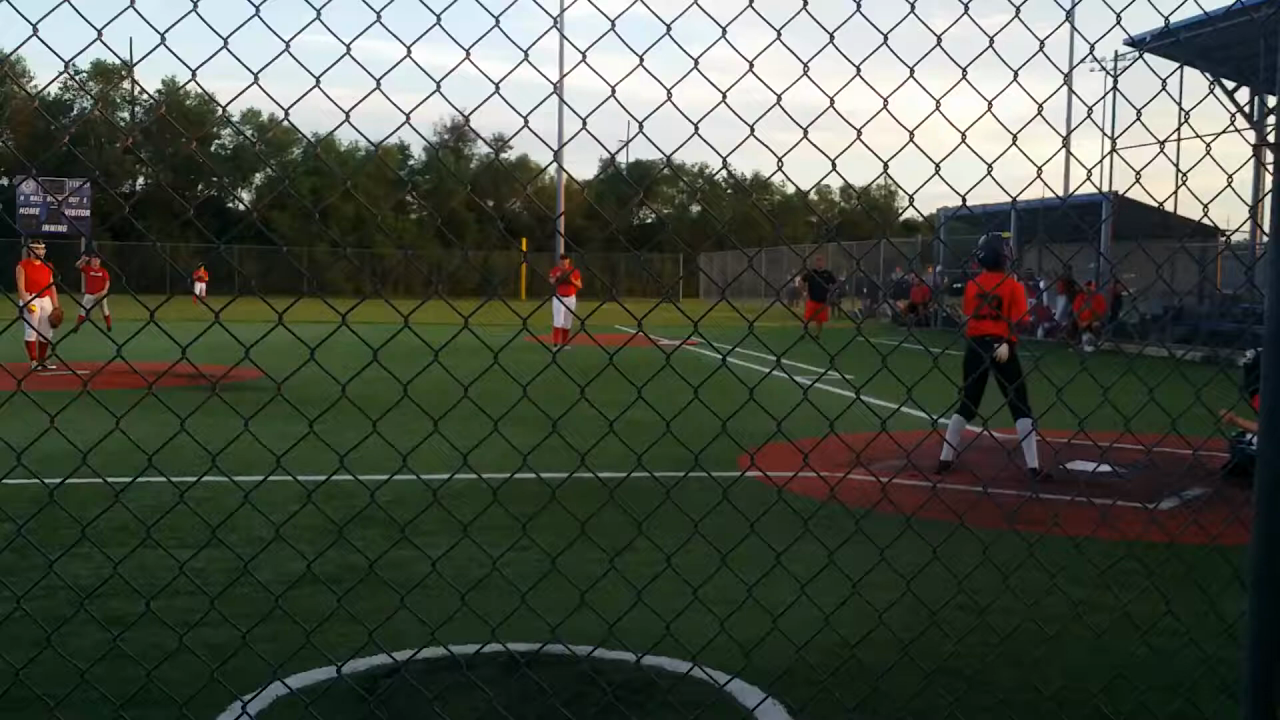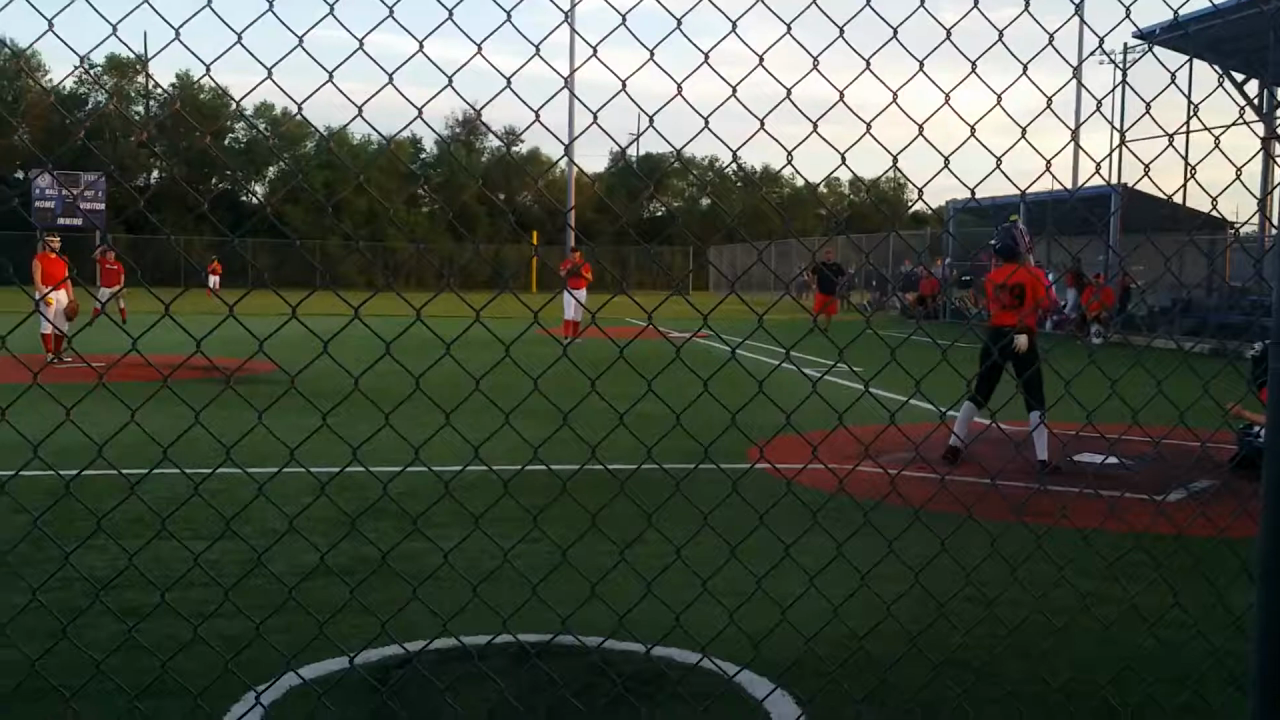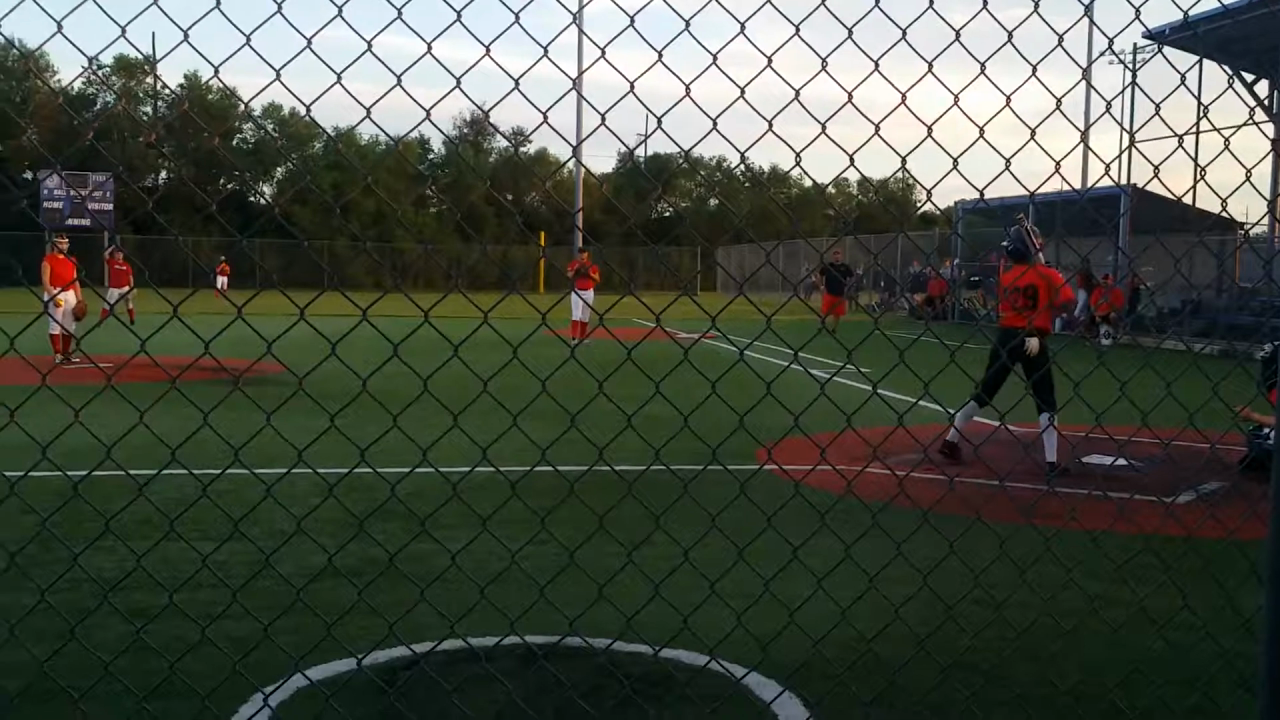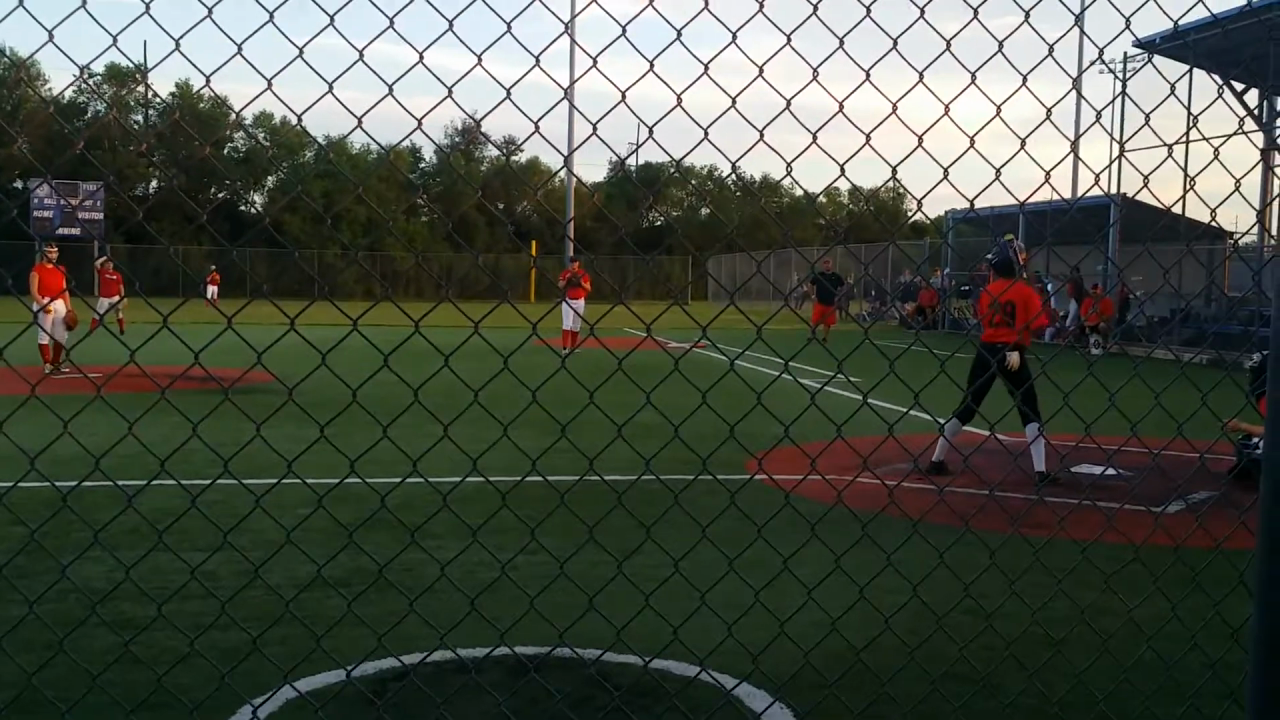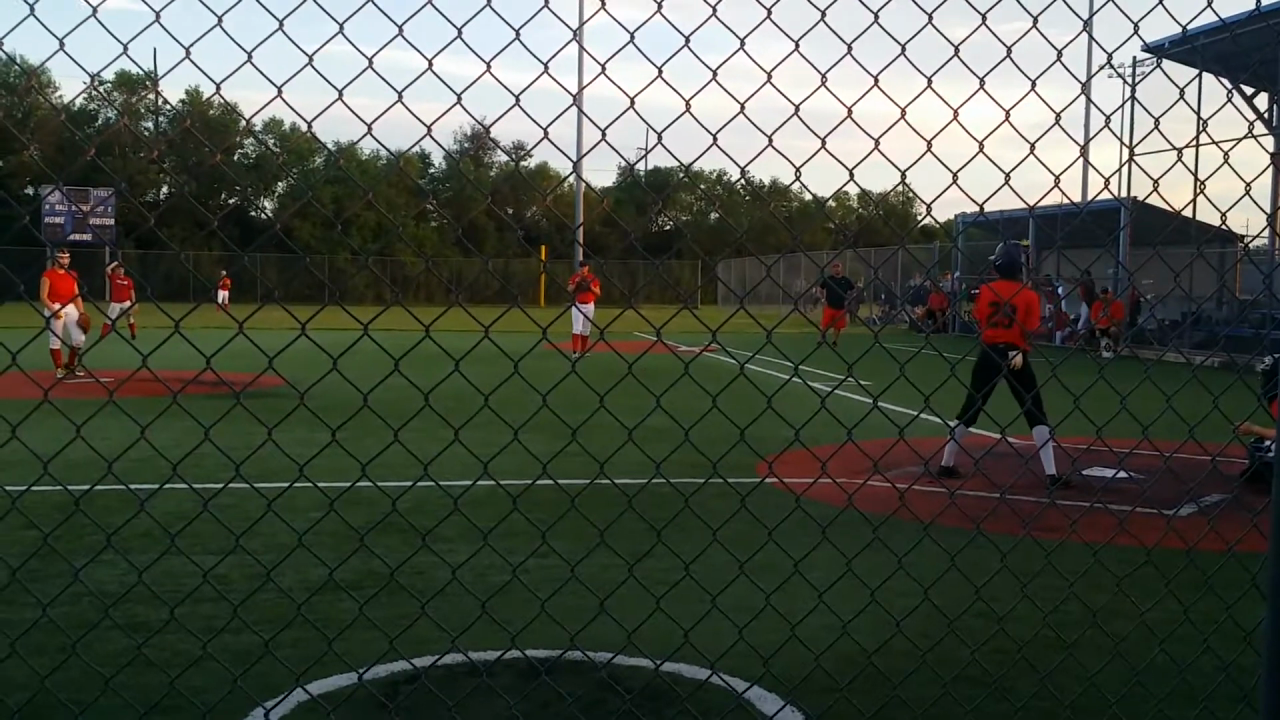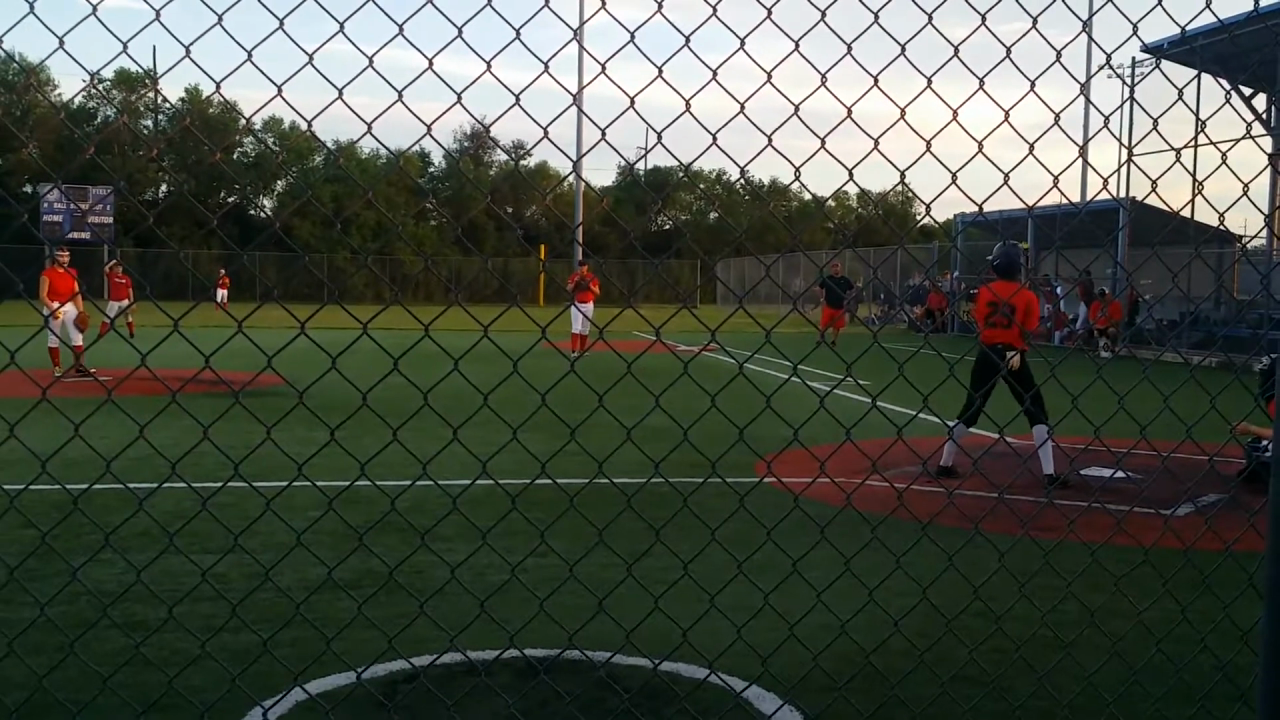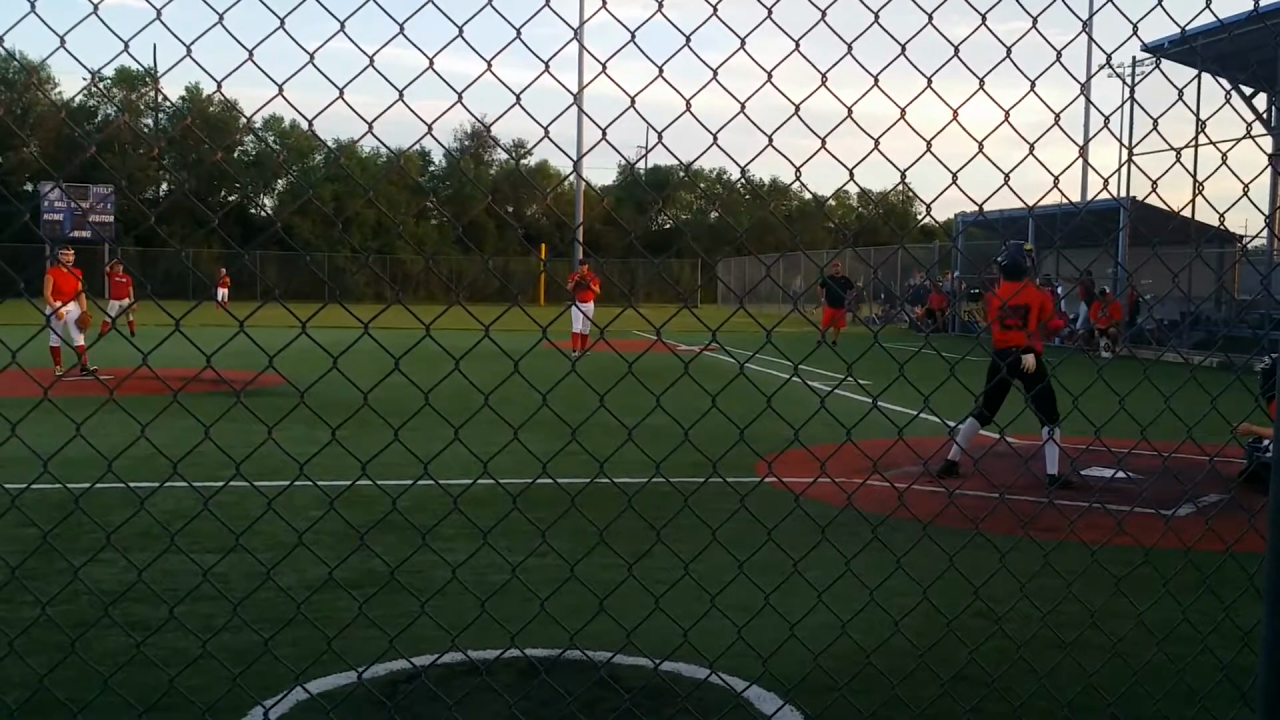
dt=0.2s
person 1, frame 1
left shoulder: (972, 286)
right shoulder: (1013, 286)
right elbow: (1019, 322)
left hip: (975, 347)
right hip: (1002, 348)
left knee: (967, 404)
right knee: (1021, 407)
left ankle: (946, 459)
right ankle: (1033, 468)
person 1, frame 2
left shoulder: (992, 278)
right shoulder: (1034, 275)
right elbow: (1046, 307)
left hip: (996, 336)
right hip: (1023, 339)
left knee: (979, 393)
right knee: (1035, 399)
left ankle: (954, 445)
right ankle: (1043, 460)
person 1, frame 3
left shoulder: (1005, 278)
right shoulder: (1048, 275)
right elbow: (1066, 302)
left hip: (1006, 338)
right hip: (1033, 340)
left knee: (982, 393)
right knee: (1046, 402)
left ankle: (950, 441)
right ankle: (1052, 462)
person 1, frame 4
left shoulder: (985, 292)
right shoulder: (1027, 293)
right elbow: (1036, 327)
left hip: (986, 352)
right hip: (1012, 355)
left knee: (966, 408)
right knee: (1031, 412)
left ankle: (937, 460)
right ankle: (1041, 471)
person 1, frame 5
left shoulder: (985, 291)
right shoulder: (1029, 296)
right elbow: (1030, 333)
left hip: (988, 354)
right hip: (1015, 356)
left knee: (969, 410)
right knee: (1036, 414)
left ankle: (946, 465)
right ankle: (1051, 474)
person 1, frame 6
left shoulder: (983, 292)
right shoulder: (1027, 296)
right elbow: (1030, 333)
left hip: (987, 355)
right hip: (1013, 357)
left knee: (969, 411)
right knee: (1038, 414)
left ankle: (945, 465)
right ankle: (1049, 474)
person 1, frame 7
left shoulder: (995, 295)
right shoulder: (1041, 295)
left elbow: (993, 328)
right elbow: (1054, 329)
left hip: (1002, 356)
right hip: (1029, 358)
left knee: (983, 412)
right knee: (1050, 416)
left ankle: (951, 461)
right ankle: (1053, 475)
